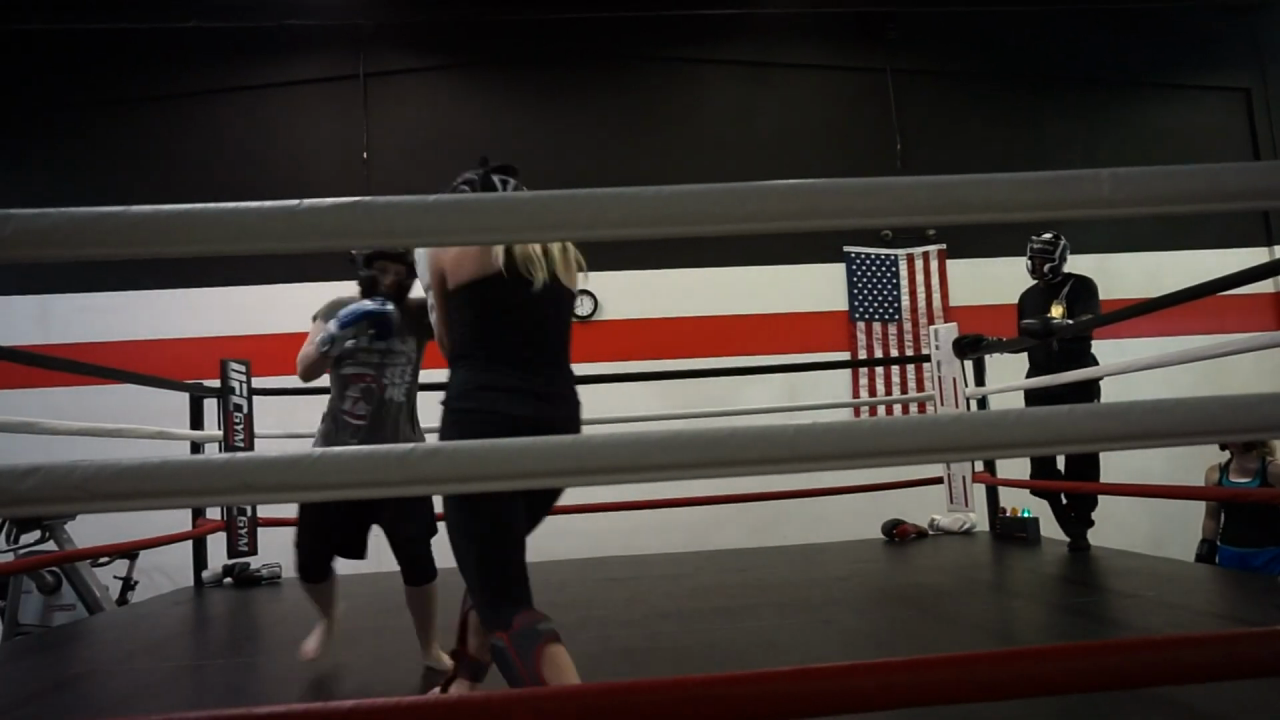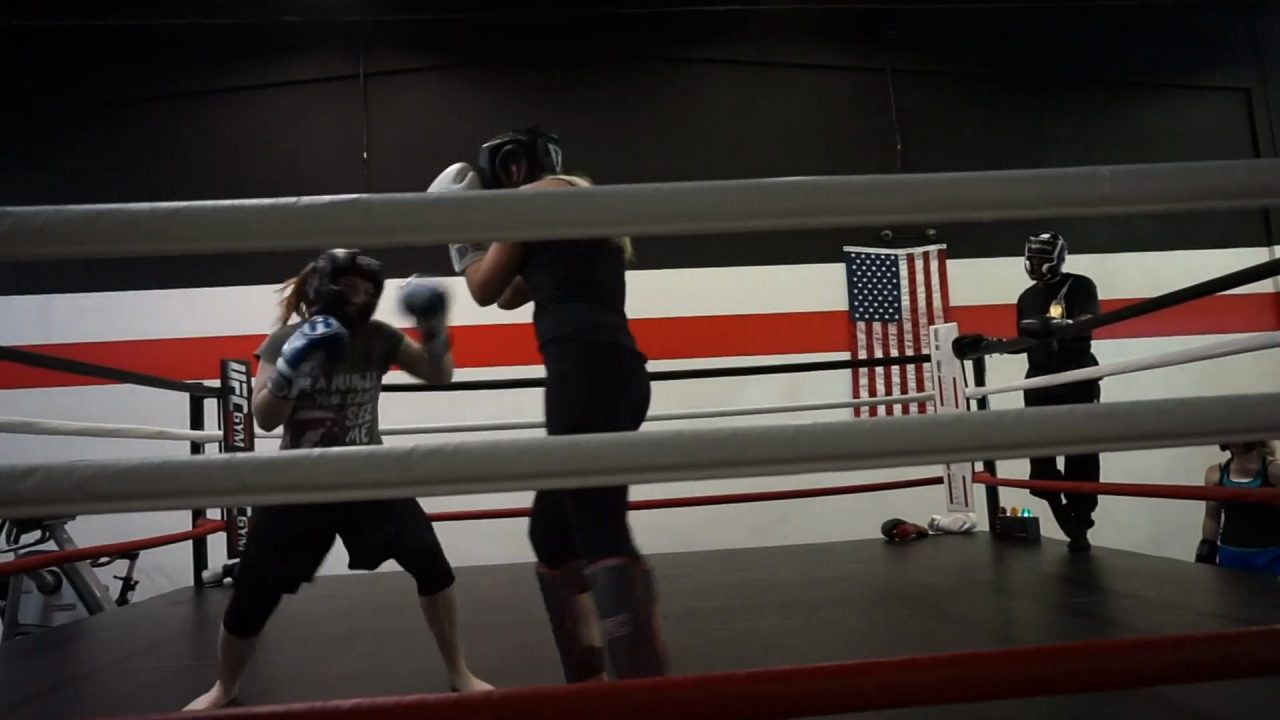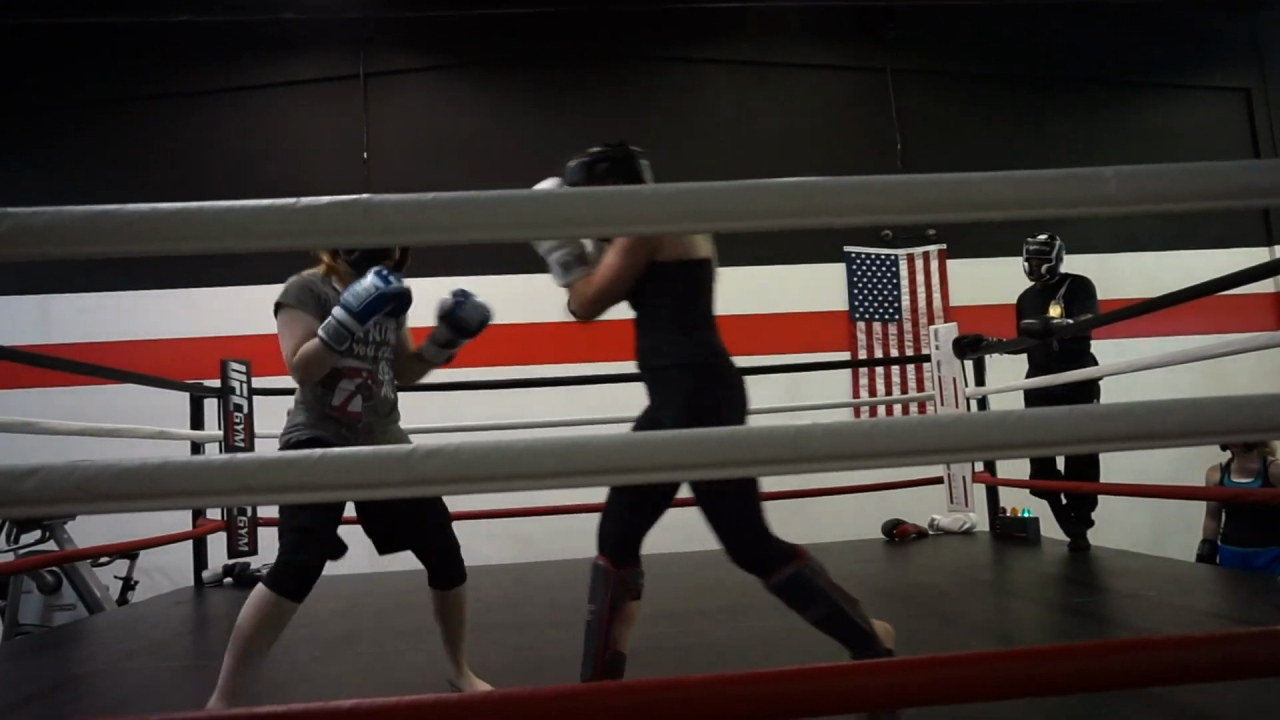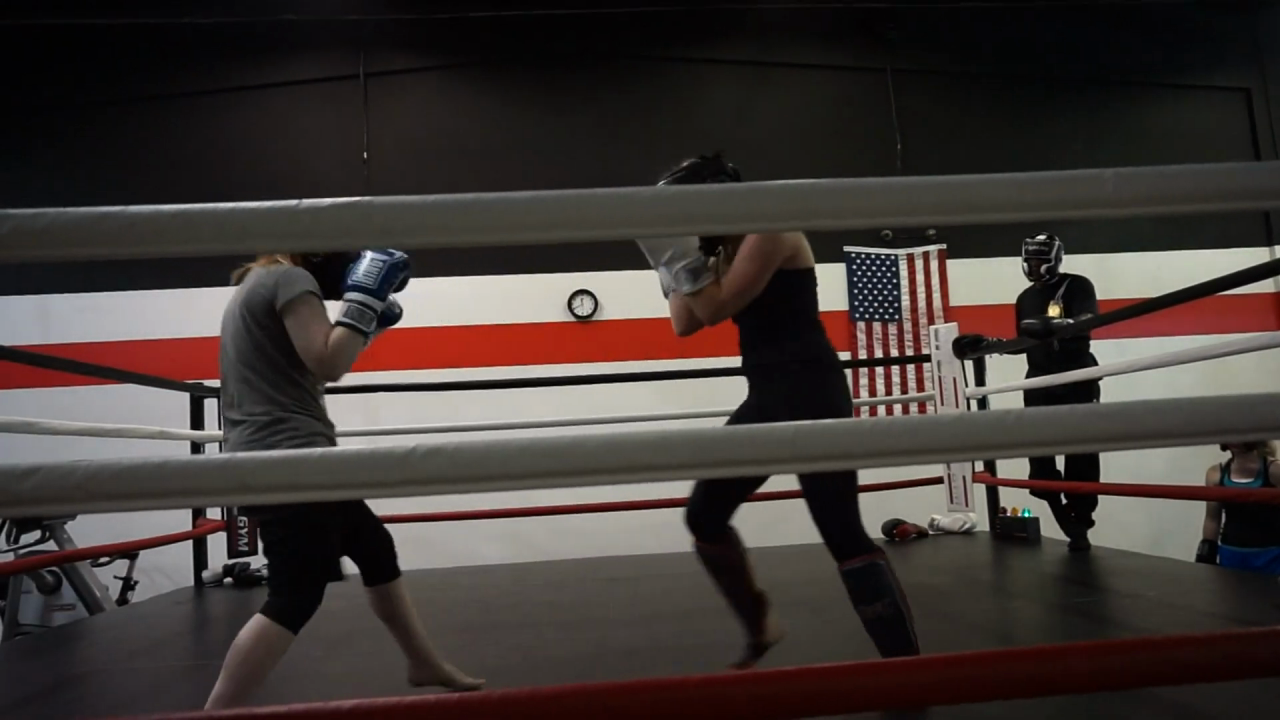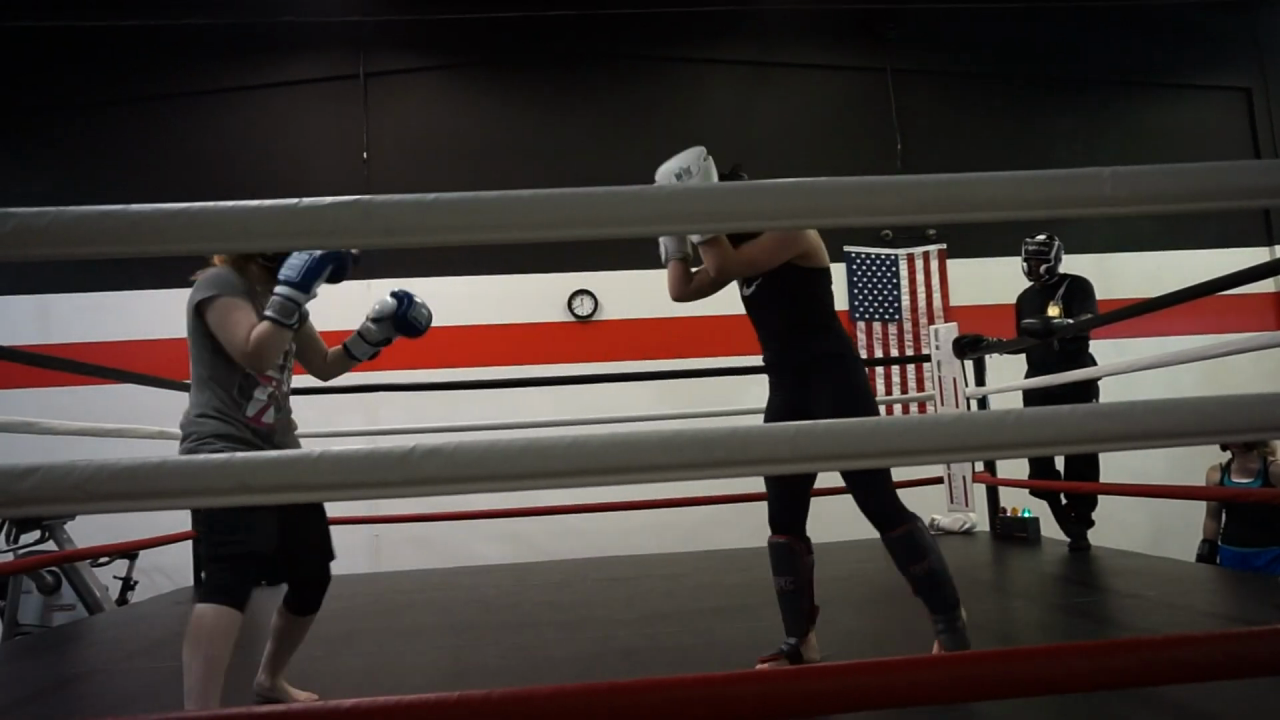
dt=0.3s
person 1, frame 1
left shoulder: (452, 245)
right shoulder: (561, 248)
left elbow: (452, 343)
left hip: (481, 421)
right hip: (555, 424)
left knee: (504, 603)
right knee: (497, 562)
right ankle: (464, 683)
person 1, frame 2
left shoulder: (541, 193)
left elbow: (486, 288)
right elbow: (513, 293)
left wrist: (467, 238)
right wrist: (493, 238)
left hip: (585, 372)
right hip: (615, 377)
left knee: (601, 539)
right knee: (552, 531)
right ankle: (588, 684)
person 1, frame 3
right shoulder: (652, 236)
left elbow: (586, 304)
right elbow: (593, 302)
left wrist: (561, 249)
right wrist: (572, 248)
left hip: (696, 393)
right hip: (677, 397)
left knee: (751, 545)
right knee: (615, 535)
left ankle: (871, 645)
right ankle: (599, 681)
person 1, frame 4
left shoulder: (772, 232)
right shoulder: (726, 252)
left elbow: (720, 307)
right elbow: (685, 322)
left wrist: (685, 250)
right wrist: (672, 253)
left hip: (811, 390)
right hip: (764, 398)
left knee: (842, 533)
right knee: (704, 515)
left ankle: (903, 660)
right ankle: (760, 629)
person 1, frame 5
left shoulder: (791, 231)
right shoulder: (741, 250)
left elbow: (726, 265)
right elbow: (682, 288)
right wrist: (676, 231)
left hip: (835, 380)
right hip: (787, 390)
left knee: (881, 506)
right knee: (784, 521)
left ankle: (948, 617)
right ankle: (799, 641)
person 2, frame 1
left shoulder: (417, 313)
right shoulder: (339, 310)
right elbow: (305, 370)
right wrist: (339, 328)
right hip: (339, 451)
left knee: (415, 555)
right knee: (312, 559)
left ankle: (430, 646)
right ankle: (327, 620)
person 2, frame 2
left shoulder: (377, 338)
right shoulder: (284, 339)
left elbow: (440, 374)
right elbow: (262, 417)
left wrist: (431, 323)
right wrist: (290, 362)
left knee: (428, 560)
right knee: (252, 596)
left ankle: (459, 675)
right ankle: (225, 685)
person 2, frame 3
left shoulder: (388, 299)
right shoulder: (306, 290)
left elbow: (406, 371)
right elbow: (303, 371)
left wrist: (450, 331)
right wrist: (350, 313)
left hip: (384, 446)
right hip: (319, 444)
left knee: (445, 553)
right knee: (296, 569)
left ankle: (460, 672)
right ankle: (220, 701)
person 2, frame 4
left shoulder: (256, 286)
right shoulder: (289, 282)
right elbow: (327, 363)
left wrist: (370, 326)
right wrist: (364, 295)
right hip: (287, 455)
left knee: (377, 550)
right knee: (297, 596)
left ankle: (426, 664)
person 2, frame 5
left shoulder: (276, 297)
right shoulder: (219, 284)
left elbow: (325, 365)
right elbow: (253, 353)
left wrist: (380, 328)
right wrist: (294, 287)
left hip: (277, 454)
right hip: (222, 451)
left knee: (312, 577)
right knee: (232, 575)
left ankle: (270, 680)
person 3, frame 1
left shoulder: (1081, 286)
right shoulder: (1028, 297)
left elbow: (1088, 323)
left wrist: (1052, 325)
left hip: (1078, 381)
right hip: (1041, 384)
left knee: (1080, 456)
right knee: (1039, 454)
left ankle: (1080, 525)
right ankle: (1070, 523)
person 3, frame 2
left shoulder: (1080, 286)
right shoulder: (1027, 297)
left elbow: (1087, 323)
left wrist: (1051, 324)
left hip: (1077, 381)
right hip: (1040, 383)
left knee: (1080, 457)
right knee: (1039, 453)
left ankle: (1079, 525)
right ankle: (1069, 521)
person 3, frame 3
left shoulder: (1079, 286)
right shoulder: (1026, 298)
left elbow: (1087, 322)
left wrist: (1052, 325)
left hip: (1077, 381)
right hip: (1041, 383)
left knee: (1080, 456)
left ankle: (1080, 524)
right ankle: (1069, 522)
person 3, frame 4
left shoulder: (1077, 286)
right shoulder: (1025, 299)
left elbow: (1087, 321)
left wrist: (1052, 324)
left hip: (1077, 380)
right hip: (1040, 383)
left knee: (1080, 456)
right knee: (1037, 451)
left ankle: (1080, 524)
right ankle: (1068, 520)
person 3, frame 5
left shoulder: (1077, 286)
right shoulder: (1025, 298)
left elbow: (1087, 322)
left wrist: (1052, 325)
left hip: (1076, 380)
right hip: (1039, 383)
left knee: (1080, 456)
left ankle: (1080, 525)
right ankle: (1068, 521)
